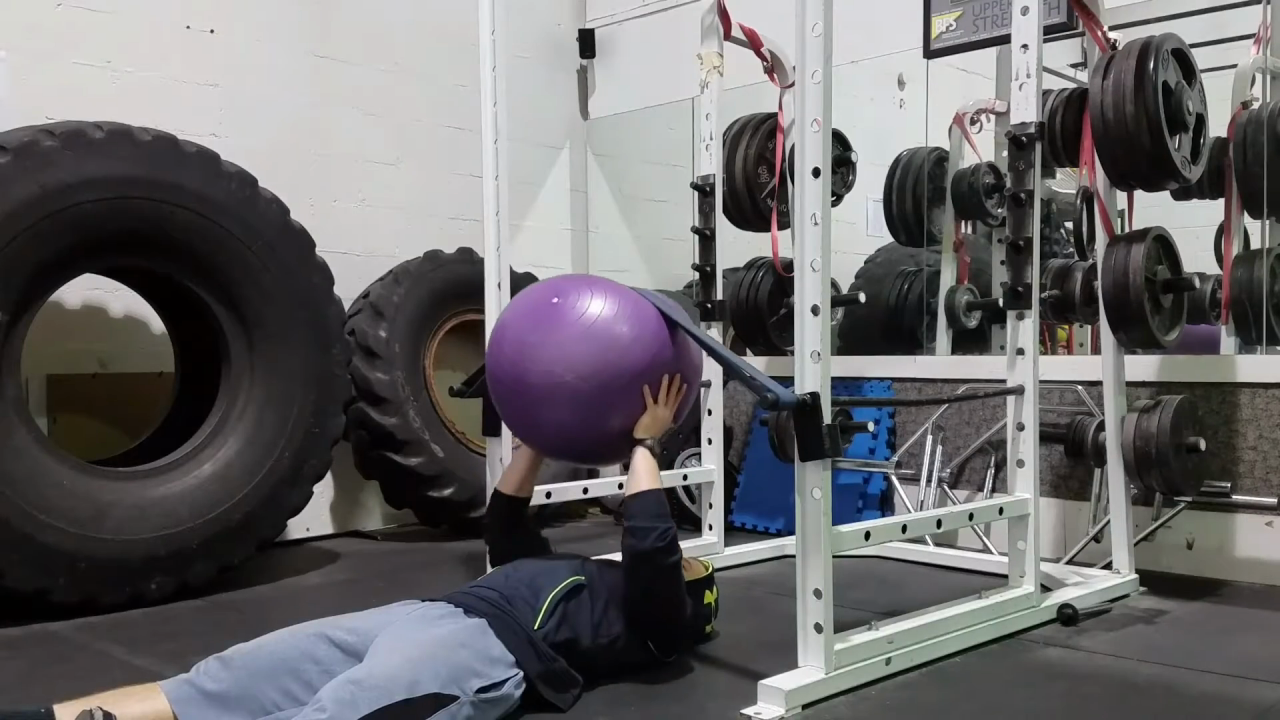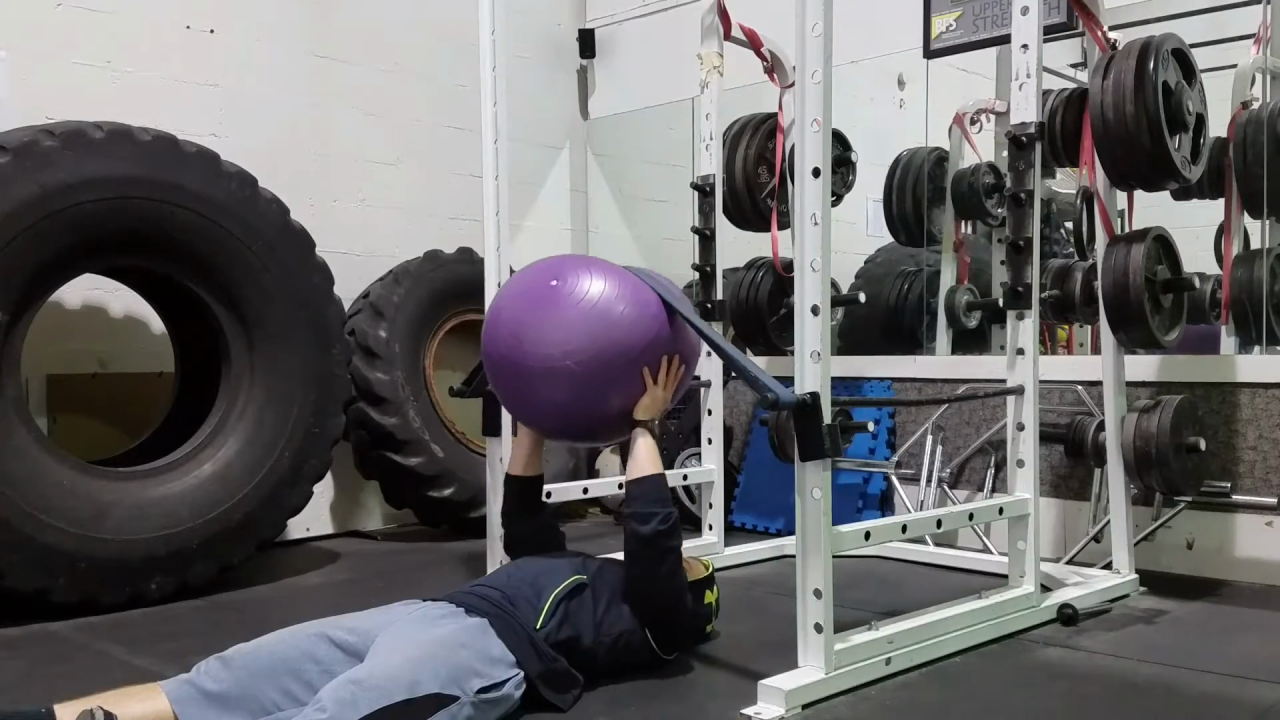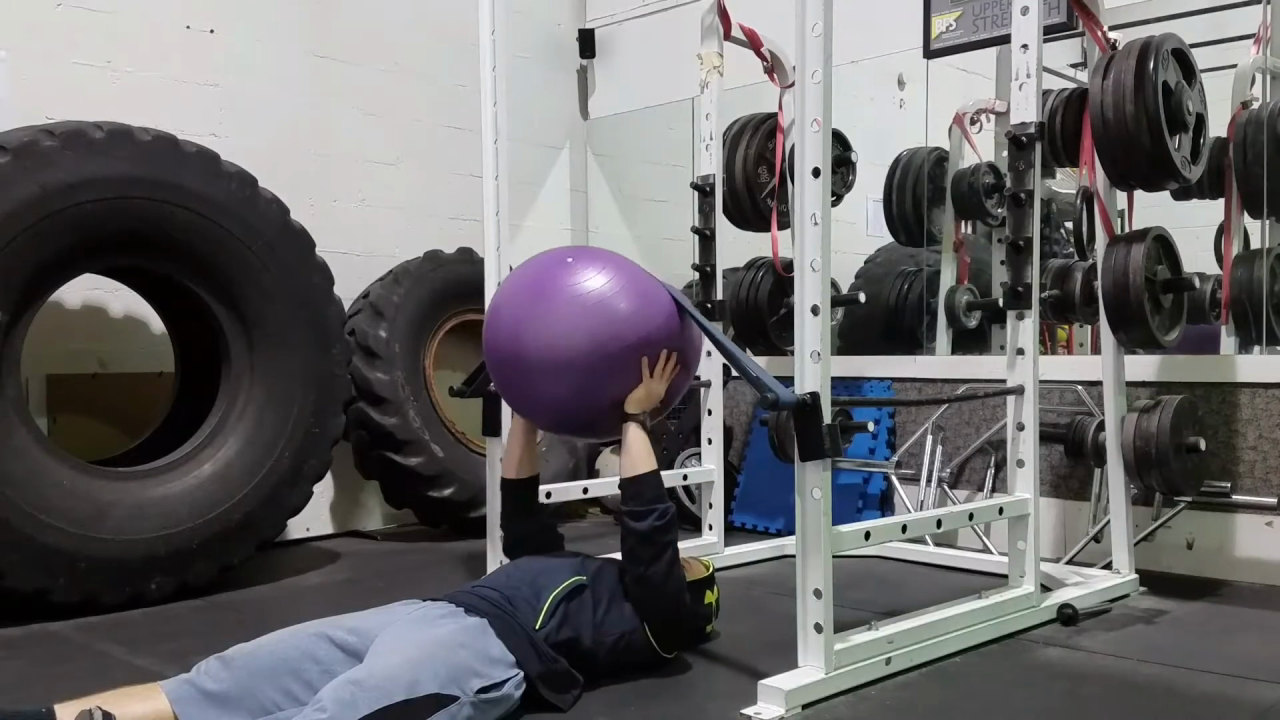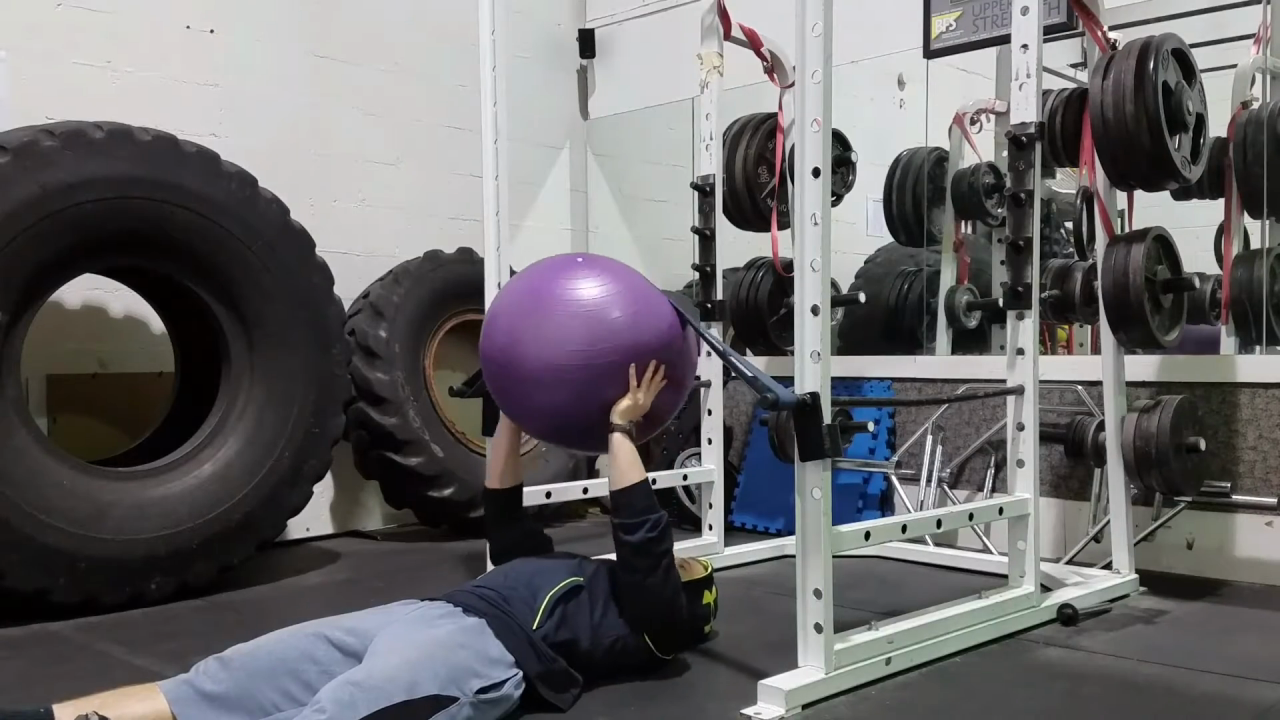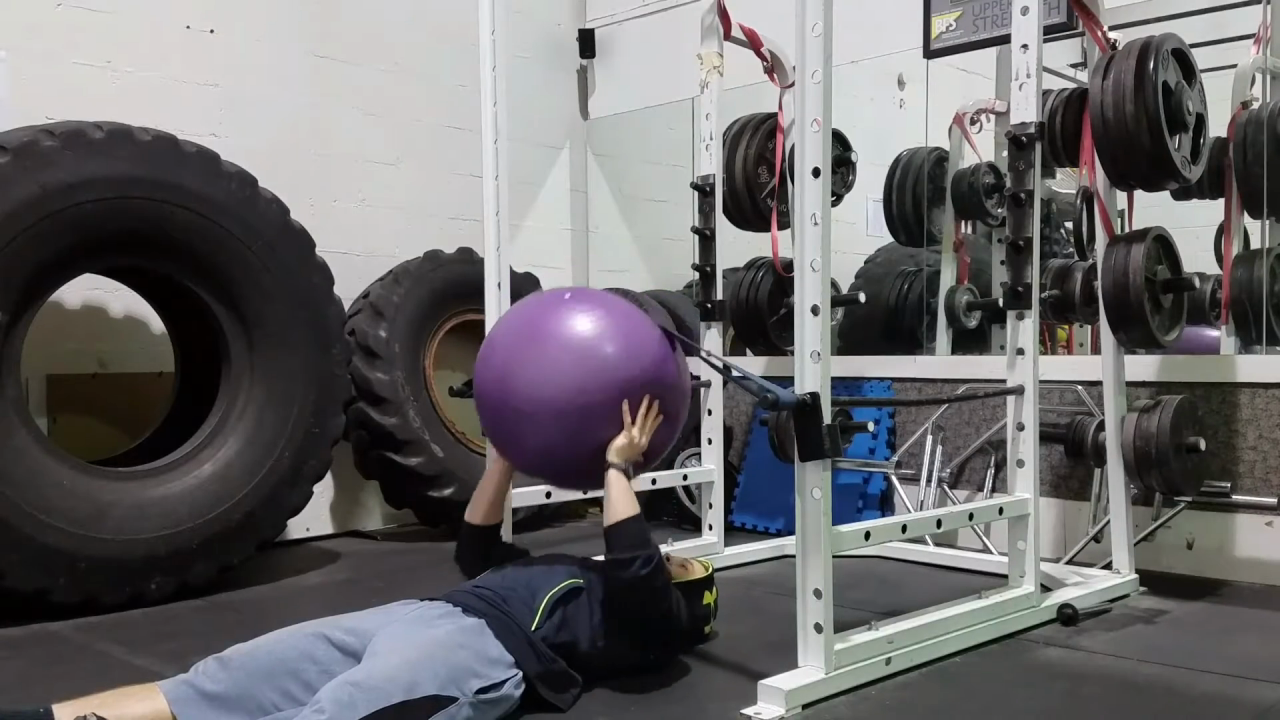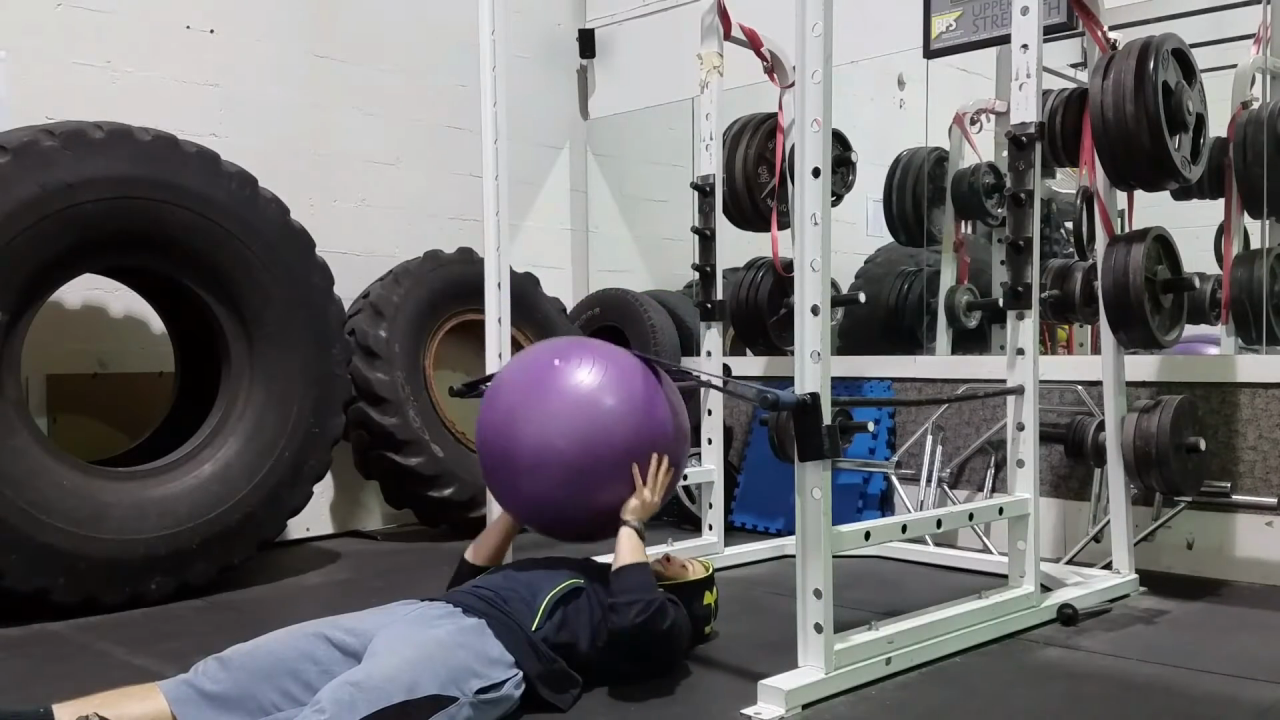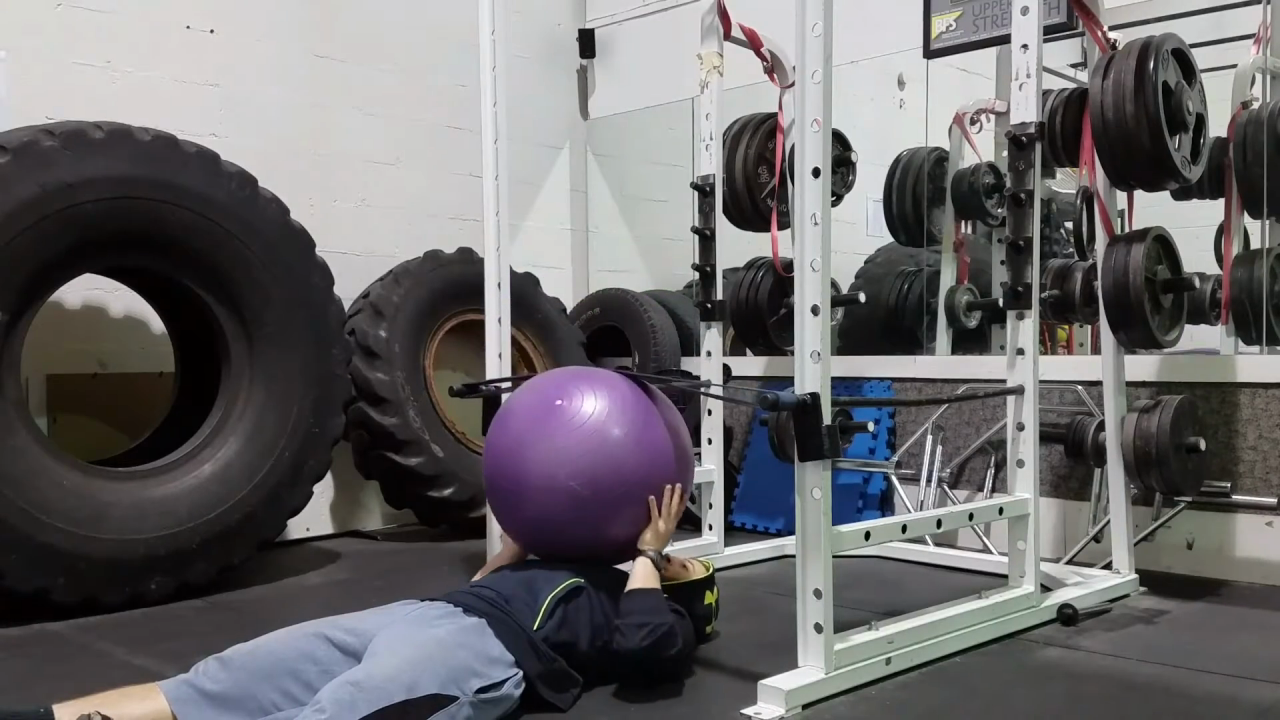
dt=0.2s
person 1, frame 1
left shoulder: (660, 622)
right shoulder: (578, 576)
left elbow: (650, 545)
right elbow: (503, 526)
left wrist: (644, 444)
left hip: (489, 650)
right hip: (421, 614)
person 1, frame 2
left shoulder: (661, 618)
right shoulder: (575, 573)
left elbow: (652, 530)
right elbow: (521, 512)
left wrist: (644, 424)
left hip: (489, 649)
right hip: (423, 615)
person 1, frame 3
left shoulder: (662, 618)
right shoulder: (571, 573)
left elbow: (648, 523)
right elbow: (520, 509)
left wrist: (635, 417)
left hip: (490, 649)
right hip: (421, 615)
person 1, frame 4
left shoulder: (658, 618)
right shoulder: (572, 576)
left elbow: (643, 534)
right elbow: (503, 514)
left wrist: (621, 427)
right wrist: (515, 413)
left hip: (489, 648)
right hip: (419, 615)
person 1, frame 5
left shoulder: (658, 622)
right shoulder: (575, 575)
left elbow: (637, 567)
right elbow: (478, 547)
left wrist: (618, 466)
right wrist: (510, 451)
left hip: (489, 649)
right hip: (418, 614)
person 1, frame 6
left shoulder: (663, 630)
right shoulder: (581, 577)
left elbow: (633, 614)
right elbow: (469, 578)
left wrist: (630, 523)
left hip: (490, 649)
right hip: (417, 615)
person 1, frame 7
left shoulder: (669, 630)
right shoulder: (594, 581)
left elbow: (638, 645)
left wrist: (646, 551)
left hip: (488, 649)
right hip: (421, 612)
